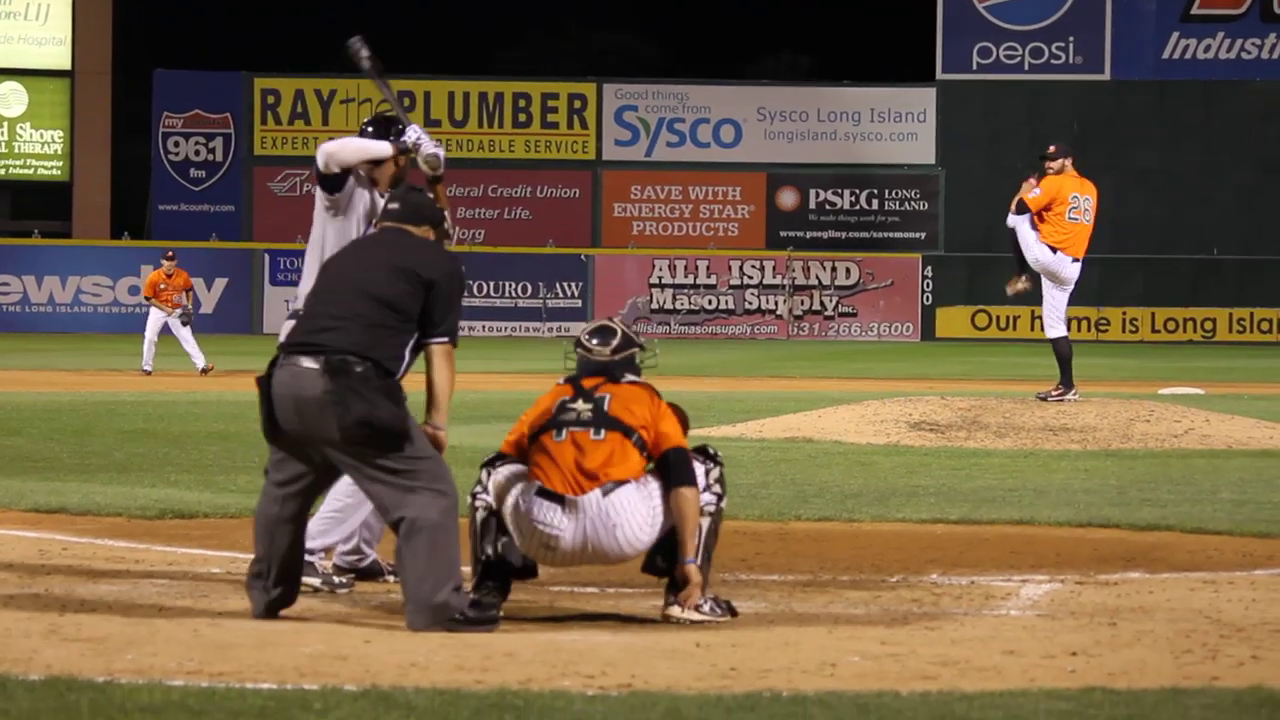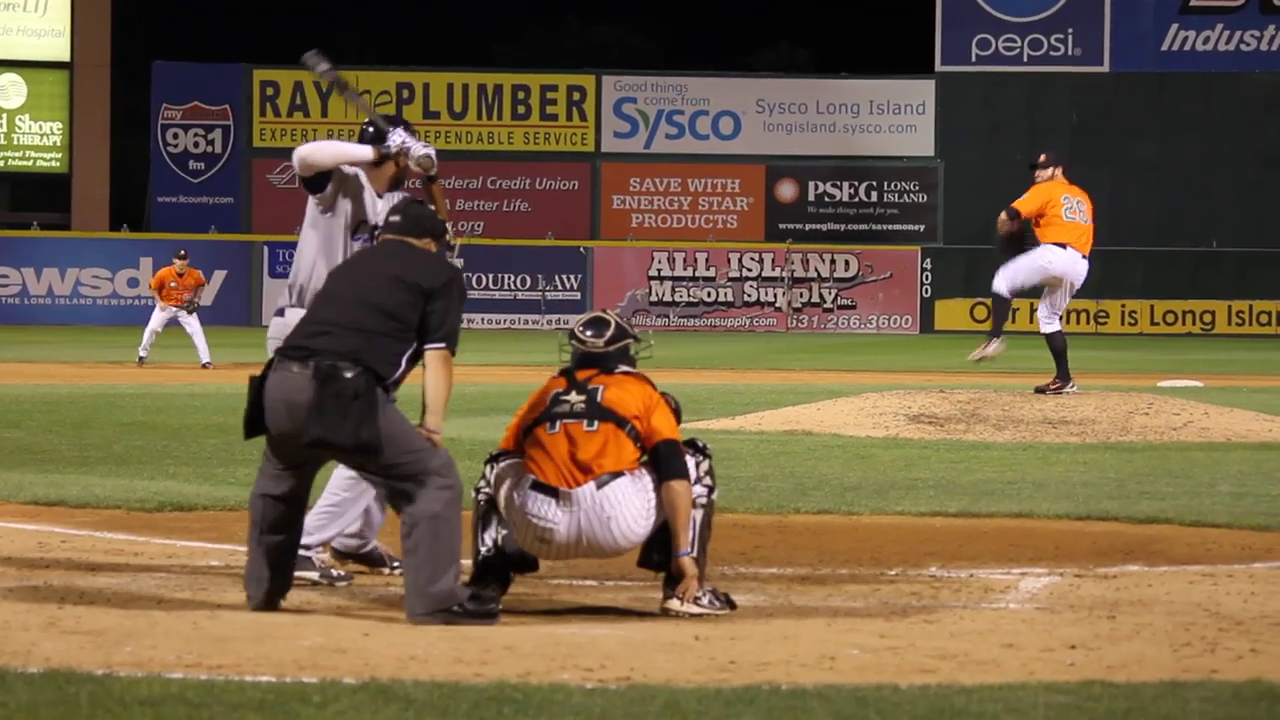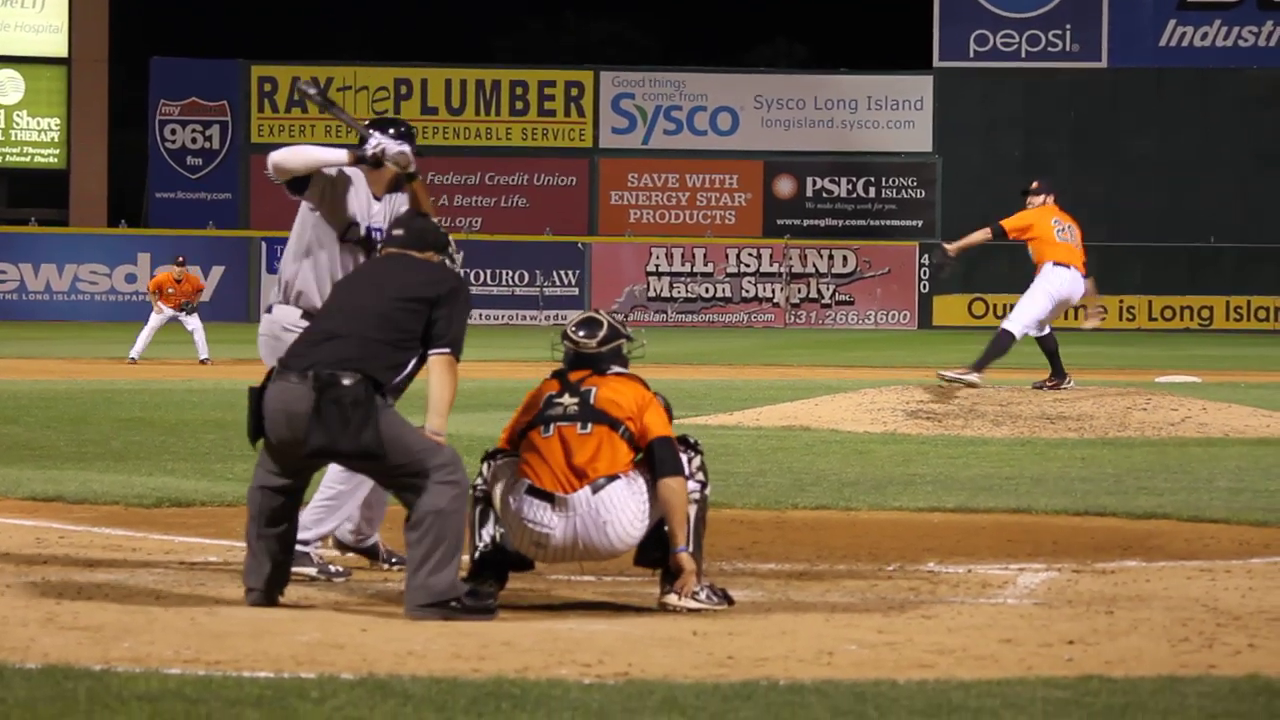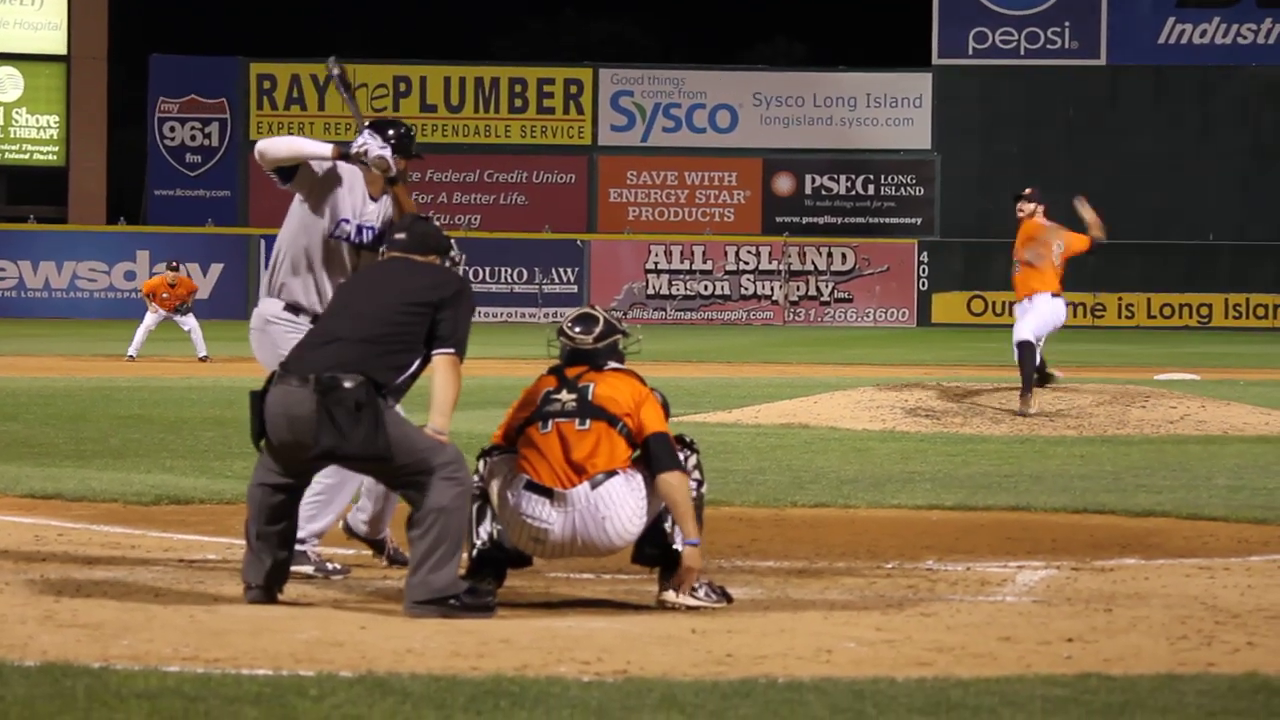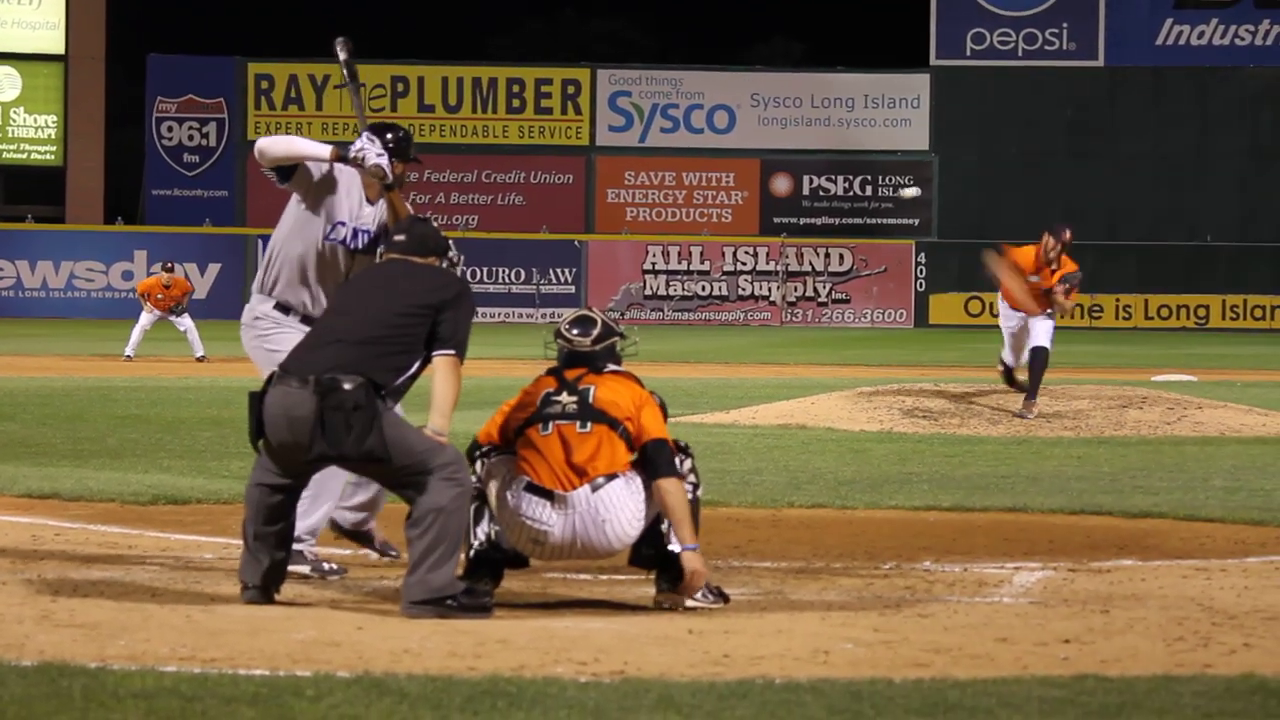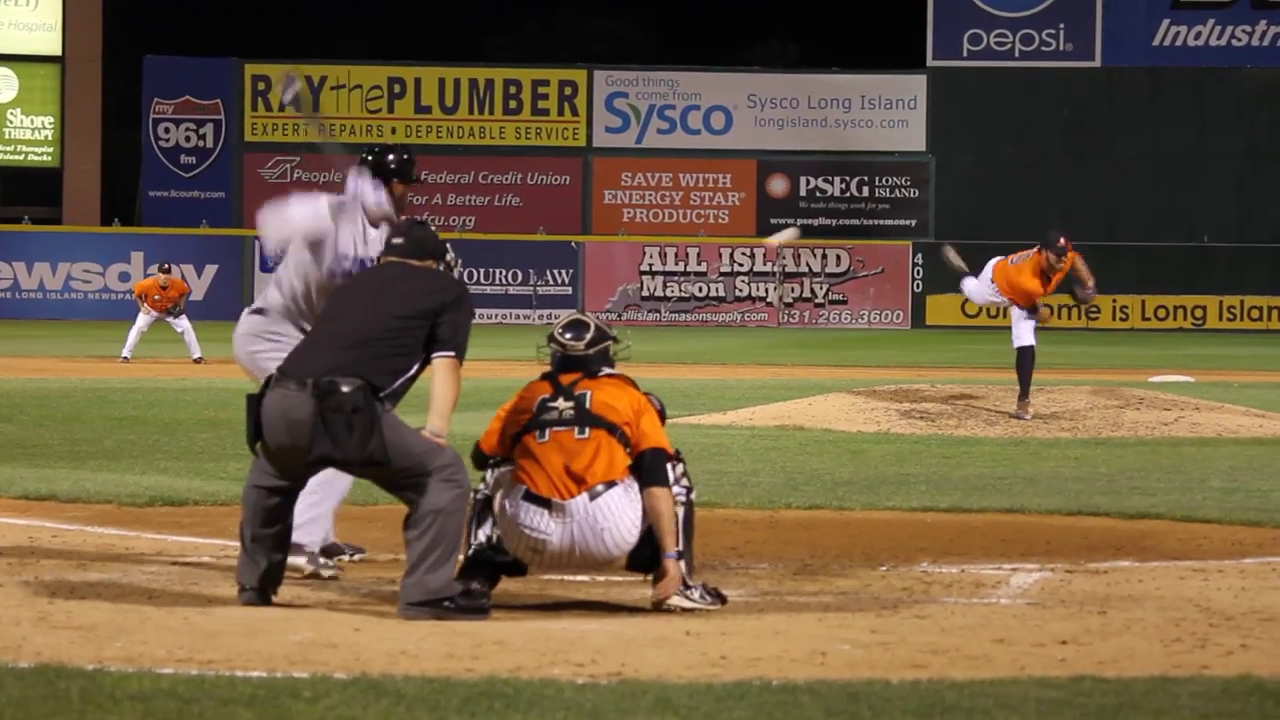
dt=0.2s
person 1, frame 1
right shoulder: (344, 186)
right elbow: (329, 152)
left wrist: (435, 175)
right wrist: (401, 146)
left ankle: (356, 554)
right ankle: (302, 555)
person 1, frame 2
left shoulder: (396, 202)
right shoulder: (341, 182)
right elbow: (305, 156)
left wrist: (430, 175)
right wrist: (381, 151)
left ankle: (355, 539)
right ankle: (300, 549)
person 1, frame 3
left shoulder: (396, 203)
right shoulder: (335, 181)
right elbow: (277, 161)
left wrist: (411, 174)
right wrist: (354, 155)
right hip: (294, 329)
left ankle: (358, 532)
right ankle: (299, 545)
person 1, frame 4
left shoulder: (390, 204)
right shoulder: (327, 176)
right elbow: (265, 150)
left wrist: (391, 178)
right wrist: (342, 151)
right hip: (285, 324)
left ankle: (370, 525)
right ankle: (295, 545)
person 1, frame 5
left shoulder: (388, 206)
right shoulder: (326, 178)
right elbow: (265, 148)
left wrist: (387, 185)
right wrist: (341, 152)
right hip: (273, 321)
left ankle: (354, 516)
right ankle: (293, 545)
person 1, frame 6
left shoulder: (385, 226)
right shoulder: (329, 208)
right elbow: (274, 230)
left wrist: (387, 213)
right wrist: (345, 206)
left hip: (305, 339)
right hip: (269, 333)
left ankle: (312, 536)
right ankle: (300, 543)
person 2, frame 1
left shoulder: (343, 254)
right shoulder: (439, 262)
right elbow: (439, 348)
right wrist: (436, 421)
left hip: (288, 377)
right hip: (352, 388)
left knee: (286, 488)
right knee: (427, 487)
left ankle: (268, 594)
right ankle: (437, 608)
person 2, frame 2
left shoulder: (350, 264)
right shoulder: (440, 271)
right elbow: (437, 355)
right wrist: (432, 427)
left hip: (281, 383)
right hip: (342, 392)
left knee: (279, 482)
right knee: (433, 479)
left ankle: (263, 588)
right ankle: (436, 599)
person 2, frame 3
left shoulder: (356, 276)
right shoulder: (445, 281)
right elbow: (442, 361)
right wrist: (435, 430)
left hip: (281, 394)
right hip: (343, 401)
left knee: (275, 476)
right knee: (441, 473)
left ankle: (261, 583)
right ankle: (435, 593)
person 2, frame 4
left shoulder: (358, 279)
right shoulder: (450, 284)
right elbow: (446, 361)
right wrist: (437, 430)
left hip: (281, 398)
right hip: (343, 404)
left knee: (275, 475)
right knee: (445, 471)
left ankle: (260, 581)
right ankle: (434, 591)
person 2, frame 5
left shoulder: (357, 280)
right shoulder: (449, 286)
right elbow: (446, 362)
right wrist: (436, 431)
left hip: (280, 399)
right hip: (343, 406)
left knee: (273, 476)
right knee: (445, 471)
left ankle: (257, 581)
right ankle: (432, 592)
person 2, frame 6
left shoulder: (353, 282)
right shoulder: (449, 289)
right elbow: (446, 364)
right wrist: (435, 432)
left hip: (278, 402)
right hip: (341, 409)
left knee: (270, 478)
right knee: (444, 473)
left ankle: (255, 582)
right ankle: (429, 592)
person 3, frame 1
left shoulder: (550, 399)
right shoulder: (648, 399)
left elbow: (508, 465)
right elbow: (681, 480)
right wrist: (689, 559)
left hip: (544, 532)
right hip: (621, 524)
left knee: (493, 476)
right knee: (704, 469)
left ankle: (488, 592)
right ankle: (687, 598)
person 3, frame 2
left shoulder: (544, 393)
right shoulder: (642, 391)
left elbow: (508, 458)
right elbow: (674, 473)
right wrist: (683, 552)
left hip: (539, 527)
right hip: (616, 520)
left knee: (497, 471)
right knee: (692, 462)
left ankle: (487, 584)
right ankle: (685, 591)
person 3, frame 3
left shoulder: (540, 394)
right shoulder: (635, 391)
left elbow: (507, 454)
right elbow: (667, 470)
right wrist: (681, 549)
left hip: (535, 530)
right hip: (611, 523)
left knee: (494, 467)
right knee: (685, 459)
left ankle: (484, 580)
right ankle: (682, 586)
person 3, frame 4
left shoulder: (536, 390)
right shoulder: (633, 388)
left elbow: (502, 449)
right elbow: (666, 467)
right wrist: (691, 541)
left hip: (533, 527)
right hip: (609, 520)
left knee: (491, 464)
right knee: (682, 458)
left ankle: (482, 578)
right ankle: (680, 582)
person 3, frame 5
left shoulder: (532, 391)
right shoulder: (631, 391)
left elbow: (476, 452)
right elbow: (664, 471)
right wrist: (690, 548)
left hip: (531, 528)
right hip: (608, 524)
left knee: (488, 464)
right knee: (676, 464)
left ankle: (479, 579)
right ankle: (675, 583)
person 3, frame 6
left shoulder: (527, 395)
right shoulder: (629, 394)
left elbow: (481, 456)
right elbow: (656, 478)
right wrist: (670, 556)
left hip: (530, 536)
right hip: (606, 531)
left knee: (498, 473)
right knee: (670, 469)
left ankle: (475, 580)
right ankle: (678, 587)
person 4, frame 1
left shoulder: (1053, 182)
right shoulder: (1090, 188)
left elbow: (1016, 208)
left wrist: (1027, 189)
right wrist: (1036, 189)
left hip: (1048, 256)
right hip: (1071, 266)
left knee: (1018, 217)
right knee: (1055, 323)
left ankle: (1020, 276)
right ankle: (1067, 385)
person 4, frame 2
left shoulder: (1043, 190)
right shoulder: (1082, 197)
left elbow: (1005, 218)
left wrist: (1008, 234)
left hip: (1053, 255)
right hip: (1080, 266)
left knee: (1002, 280)
right knee: (1050, 318)
left ankle: (994, 338)
right ankle: (1064, 379)
person 4, frame 3
left shoulder: (1035, 215)
right shoulder: (1070, 223)
left elbow: (992, 232)
right elbow: (1081, 267)
left wrist: (956, 247)
right wrist: (1092, 306)
left hip: (1055, 277)
right hip: (1076, 284)
left knee: (1014, 324)
right knee: (1037, 324)
left ankle: (975, 370)
right ankle: (1060, 376)
person 4, frame 4
left shoulder: (1033, 227)
left hip: (1043, 305)
left knee: (1024, 339)
right knee: (1024, 354)
left ankle: (1027, 393)
right ankle: (1044, 375)
person 4, frame 5
left shoulder: (1068, 269)
right shoulder: (1025, 255)
left elbow: (1063, 309)
left wrist: (1059, 297)
left hip: (1043, 312)
right hip: (1012, 308)
left knee: (1040, 348)
right knee: (1012, 358)
left ankle: (1031, 400)
right ankle: (1008, 374)
person 4, frame 6
left shoulder: (1065, 256)
right shoulder: (1027, 279)
right elbow: (1041, 317)
left wrist: (1088, 282)
left hip: (1027, 298)
right hip: (997, 285)
left knee: (1026, 344)
left ankle: (1024, 401)
right ankle: (961, 269)
